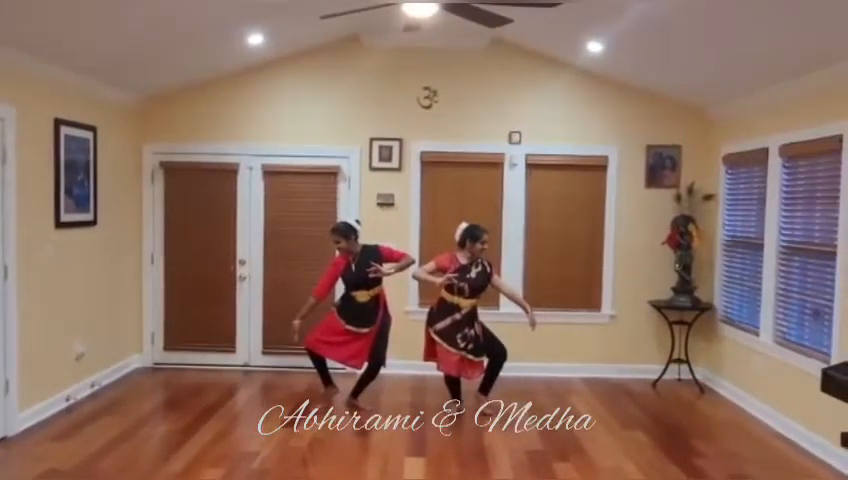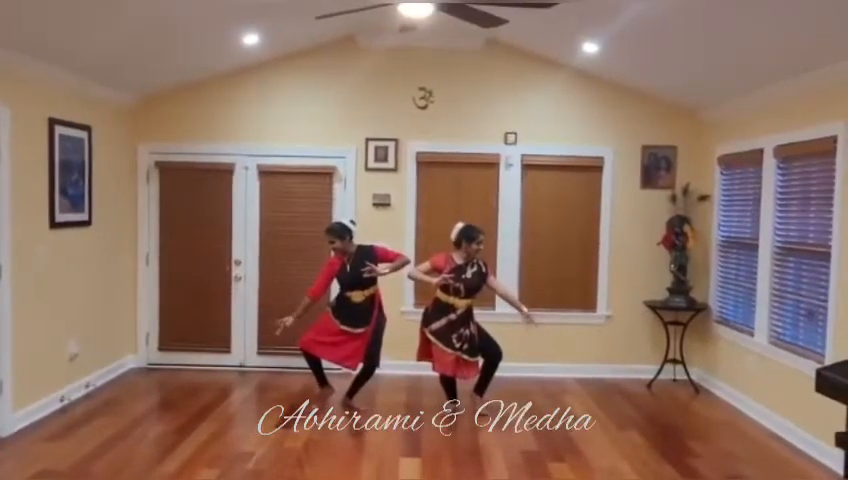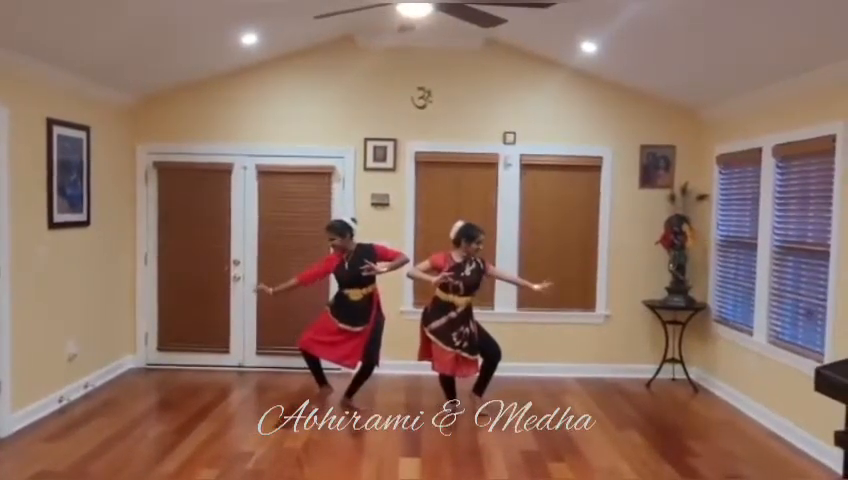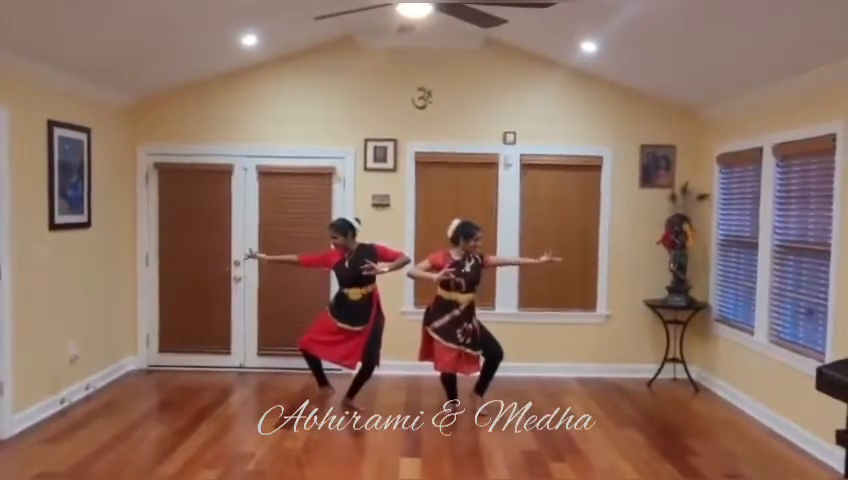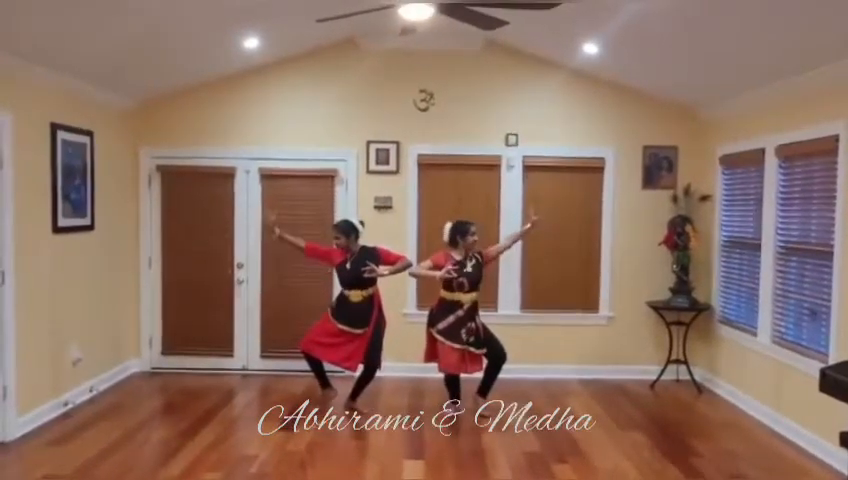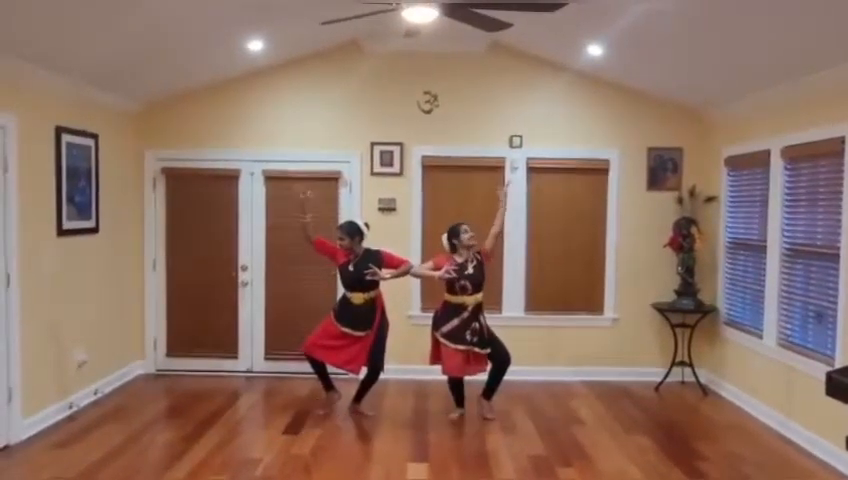
dt=0.5s
person 1, frame 1
left shoulder: (484, 267)
right shoulder: (448, 260)
left elbow: (505, 289)
right elbow: (417, 273)
left wrist: (527, 309)
right wrist: (438, 280)
left hip: (469, 321)
right hip: (445, 319)
left knee: (499, 353)
right knee: (451, 364)
left ankle: (482, 394)
right ankle: (457, 403)
person 1, frame 2
left shoulder: (480, 267)
right shoulder: (444, 260)
left elbow: (500, 289)
right elbow: (412, 272)
left wrist: (522, 309)
right wrist: (433, 280)
left hip: (464, 320)
right hip: (441, 319)
left knee: (494, 353)
right knee: (446, 364)
left ankle: (477, 395)
right ankle: (453, 404)
person 1, frame 3
left shoulder: (478, 264)
right shoulder: (443, 259)
left elbow: (505, 276)
right elbow: (412, 272)
left wrist: (532, 286)
right wrist: (433, 279)
left hip: (464, 319)
right hip: (441, 319)
left knee: (493, 353)
right knee: (446, 363)
left ankle: (477, 394)
right ankle: (452, 404)
person 1, frame 4
left shoulder: (477, 260)
right shoulder: (441, 257)
left elbow: (507, 261)
right elbow: (412, 271)
left wrist: (537, 261)
right wrist: (434, 276)
left hip: (466, 317)
right hip: (443, 317)
left knee: (495, 353)
right knee: (447, 362)
left ankle: (478, 394)
right ankle: (453, 403)
person 1, frame 5
left shoulder: (478, 258)
right shoulder: (442, 258)
left elbow: (506, 244)
right elbow: (414, 271)
left wrist: (527, 228)
right wrist: (438, 274)
left hip: (470, 317)
right hip: (447, 318)
left knee: (498, 355)
right knee: (451, 364)
left ankle: (480, 396)
right ankle: (455, 404)
person 1, frame 6
left shoulder: (480, 257)
right shoulder: (445, 261)
left elbow: (496, 231)
right elbow: (414, 270)
left wrist: (503, 203)
right wrist: (437, 274)
left hip: (475, 319)
right hip: (451, 320)
left knee: (502, 358)
right knee: (454, 366)
left ankle: (485, 399)
right ankle: (460, 407)
person 2, frame 1
left shoulder: (376, 252)
right shoulder: (339, 262)
left elbow: (409, 259)
right elbow: (319, 291)
left wrist: (390, 271)
right wrist: (299, 318)
left hip: (374, 314)
right hip: (346, 312)
left knee: (376, 361)
right knee: (312, 343)
left ankle: (353, 397)
right ankle: (329, 386)
person 2, frame 2
left shoulder: (371, 252)
right shoulder: (334, 263)
left elbow: (404, 259)
right elbow: (315, 292)
left wrist: (384, 271)
right wrist: (293, 317)
left hip: (369, 314)
right hip: (341, 312)
left knee: (370, 362)
right knee: (308, 344)
left ankle: (348, 398)
right ankle: (324, 386)
person 2, frame 3
left shoulder: (370, 251)
right shoulder: (333, 260)
left elbow: (403, 258)
right elbow: (304, 277)
left wrist: (383, 269)
right wrist: (274, 290)
left hip: (367, 313)
right hip: (340, 311)
left knee: (369, 361)
right knee: (307, 343)
left ankle: (347, 398)
right ankle: (323, 385)
person 2, frame 4
left shoulder: (372, 251)
right shoulder: (333, 256)
left elbow: (404, 258)
right elbow: (300, 260)
left wrist: (384, 269)
right wrist: (267, 258)
left hip: (367, 313)
right hip: (340, 310)
left knee: (369, 361)
right knee: (307, 344)
left ankle: (349, 398)
right ankle: (324, 386)
person 2, frame 5
left shoulder: (374, 254)
right shoulder: (335, 255)
left elbow: (406, 262)
right elbow: (304, 246)
left wrist: (385, 271)
right wrist: (278, 233)
left hip: (368, 315)
right hip: (341, 311)
left knee: (371, 363)
right knee: (309, 346)
left ankle: (351, 400)
right ankle: (327, 388)
person 2, frame 6
left shoulder: (377, 257)
right shoulder: (339, 255)
left elbow: (408, 265)
right elbow: (311, 238)
left wrist: (388, 275)
right wrist: (305, 209)
left hip: (371, 318)
right hip: (344, 314)
left knee: (375, 366)
right knee: (312, 349)
left ankle: (356, 404)
right ankle: (331, 392)
